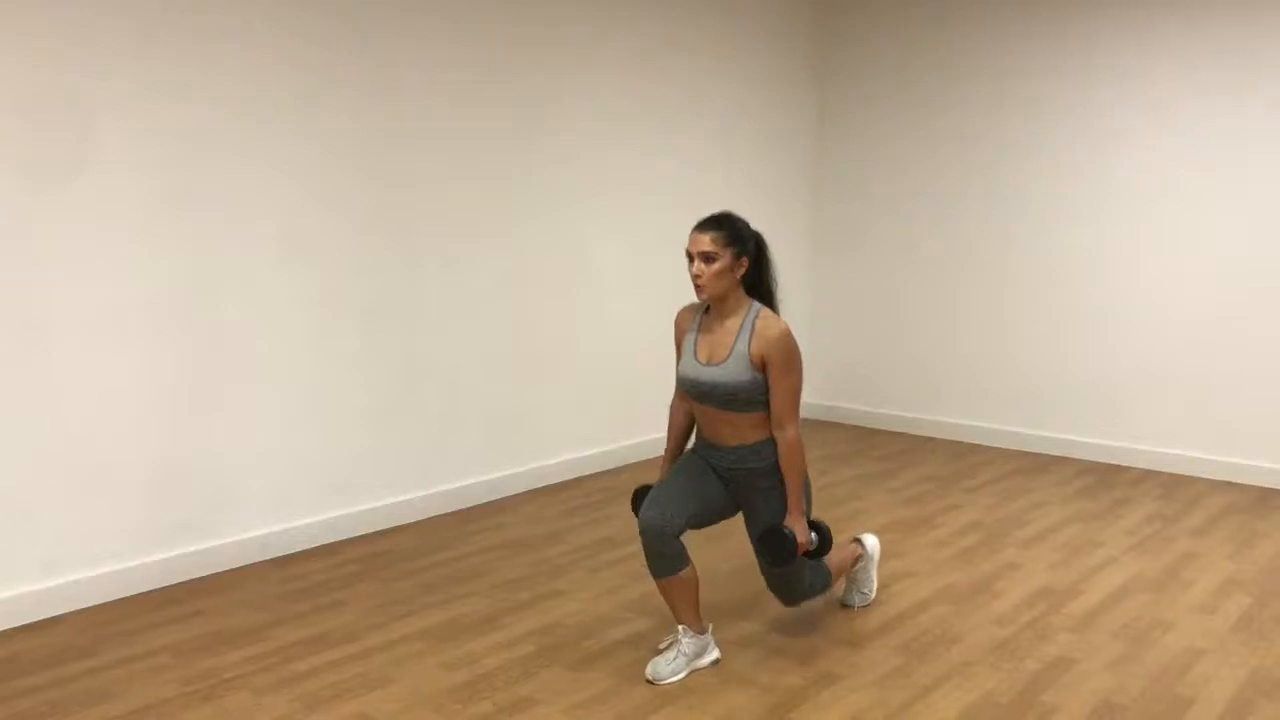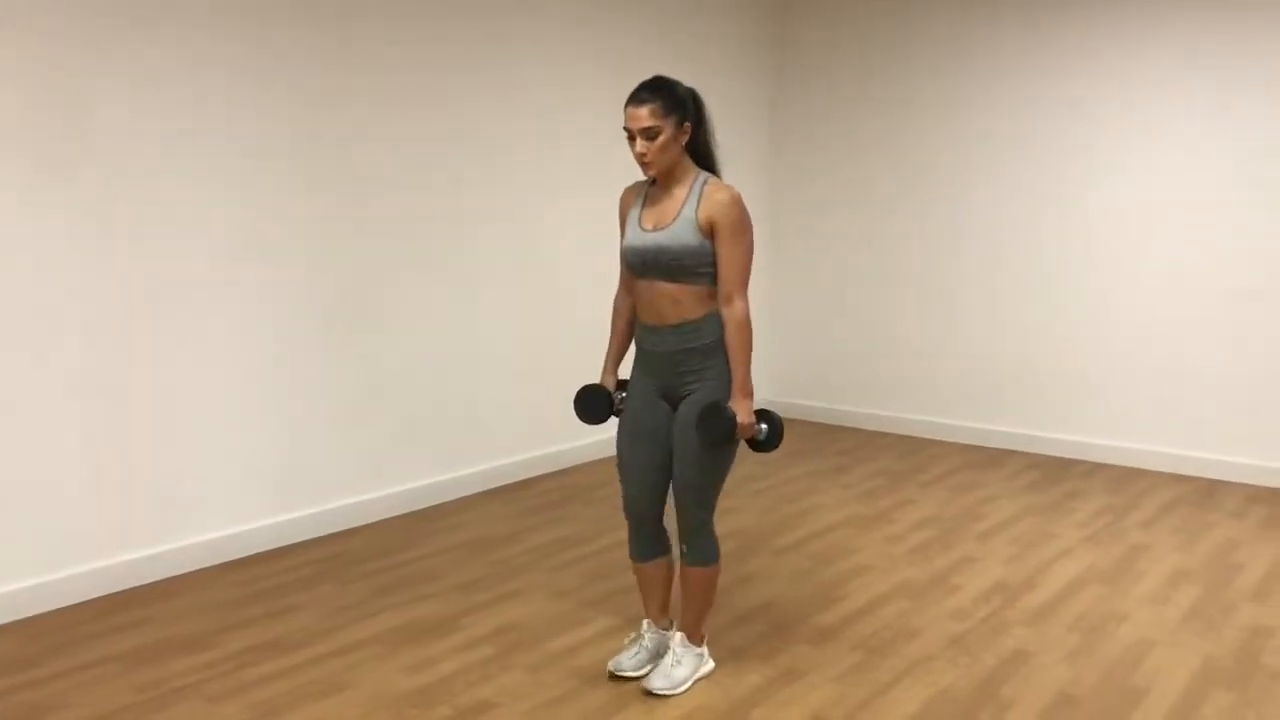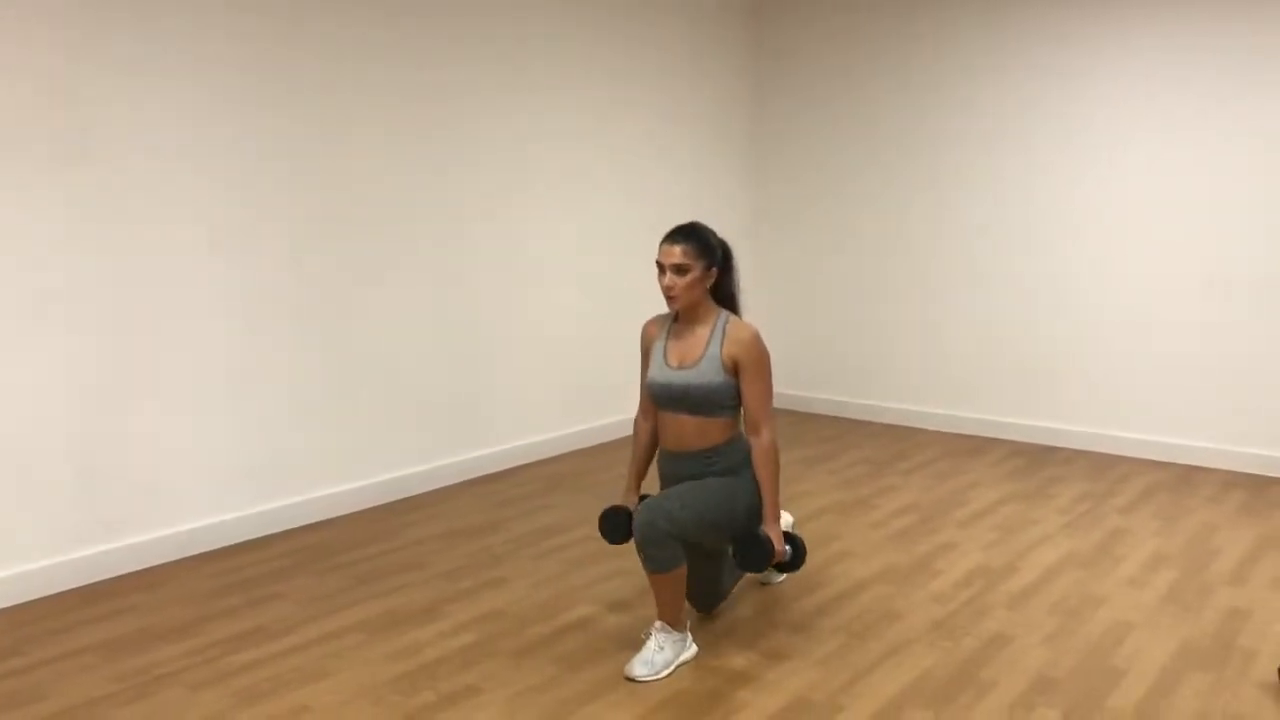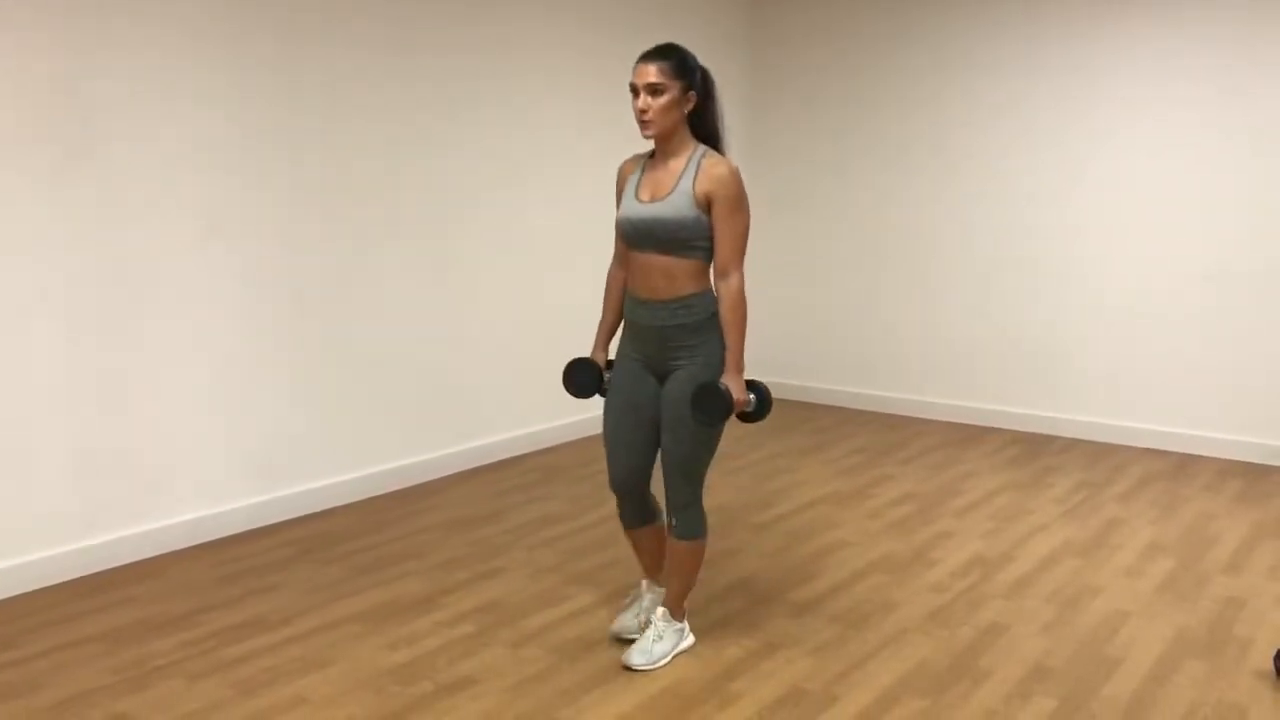
dt=1s
person 1, frame 1
left shoulder: (771, 334)
right shoulder: (686, 322)
left elbow: (787, 428)
left wrist: (797, 512)
right wrist: (666, 471)
left hip: (765, 470)
right hip: (709, 461)
left knee: (790, 587)
right knee: (653, 521)
left ankle: (858, 551)
right ankle: (693, 638)
person 1, frame 2
left shoulder: (721, 201)
right shoulder: (632, 200)
left elbow: (735, 303)
left wrist: (742, 393)
right wrist: (610, 367)
left hip: (705, 367)
right hip: (650, 369)
left knee: (693, 516)
right knee: (639, 510)
left ankle: (692, 646)
right ankle: (655, 632)
person 1, frame 3
left shoulder: (741, 339)
right shoulder: (653, 332)
left elbow: (761, 433)
right elbow: (647, 416)
left wrist: (769, 519)
right wrist: (630, 490)
left hip: (732, 478)
right hip: (677, 477)
left knee: (653, 522)
right knee: (706, 597)
left ankle: (672, 635)
person 1, frame 4
left shoulder: (717, 174)
right shoulder: (629, 172)
left elbow: (729, 279)
left wrist: (733, 369)
right wrist: (601, 343)
left hip: (695, 343)
right hip: (638, 344)
left knee: (681, 490)
right knee: (624, 481)
left ankle: (674, 621)
right ankle: (653, 586)
